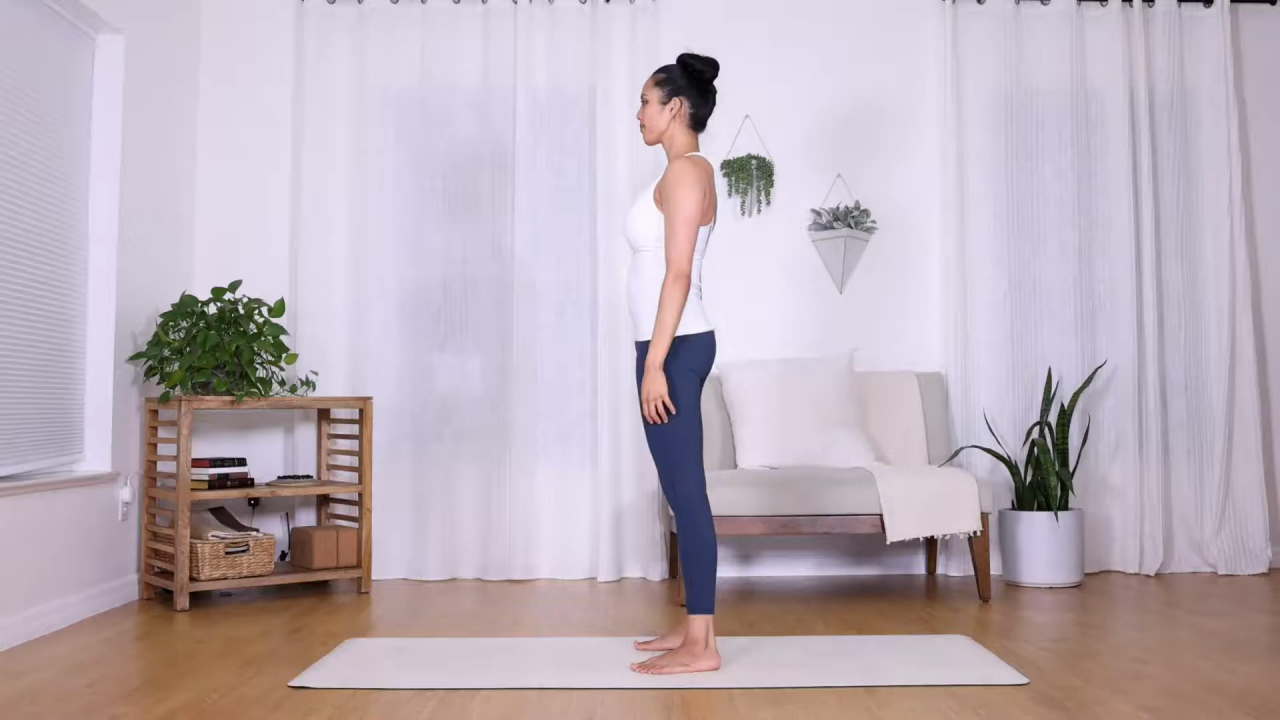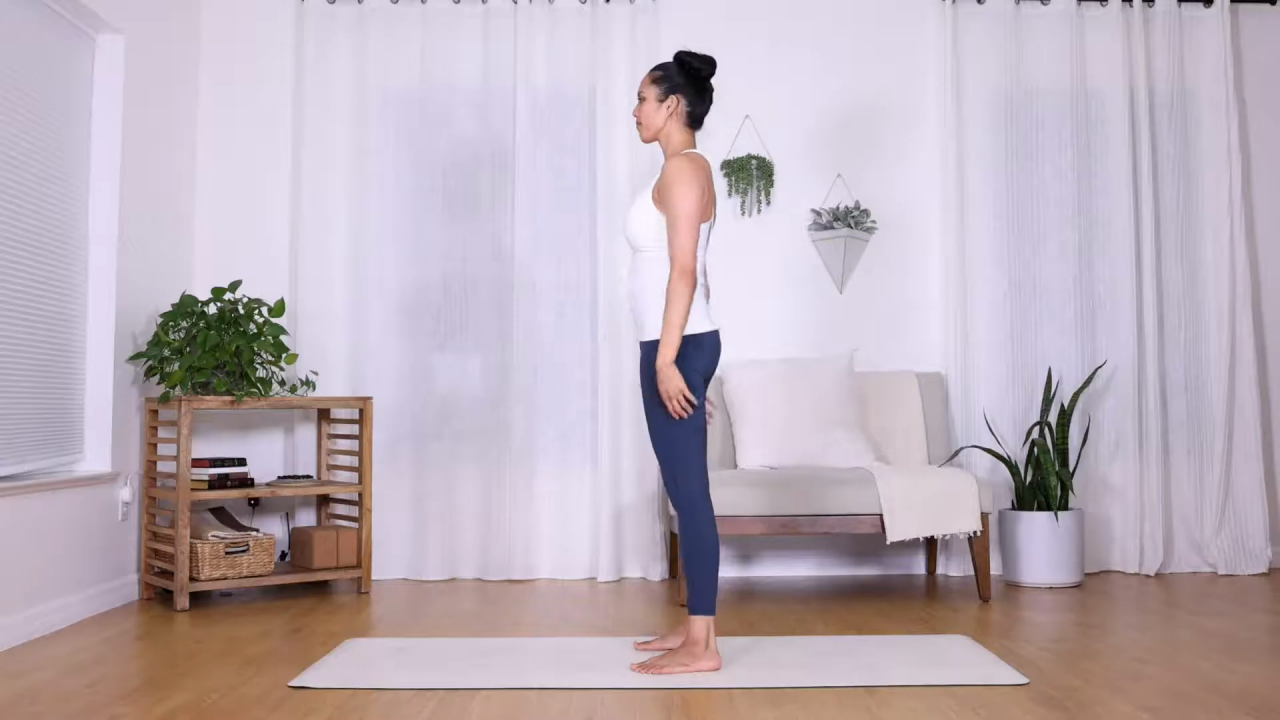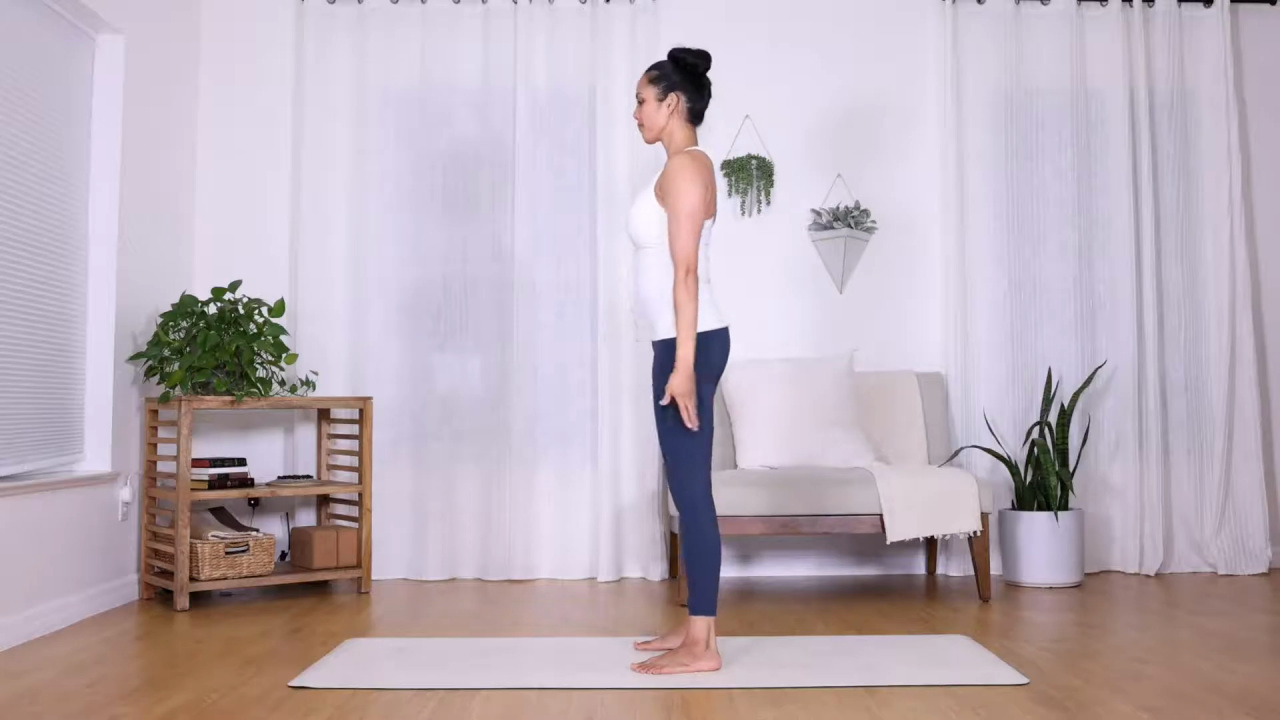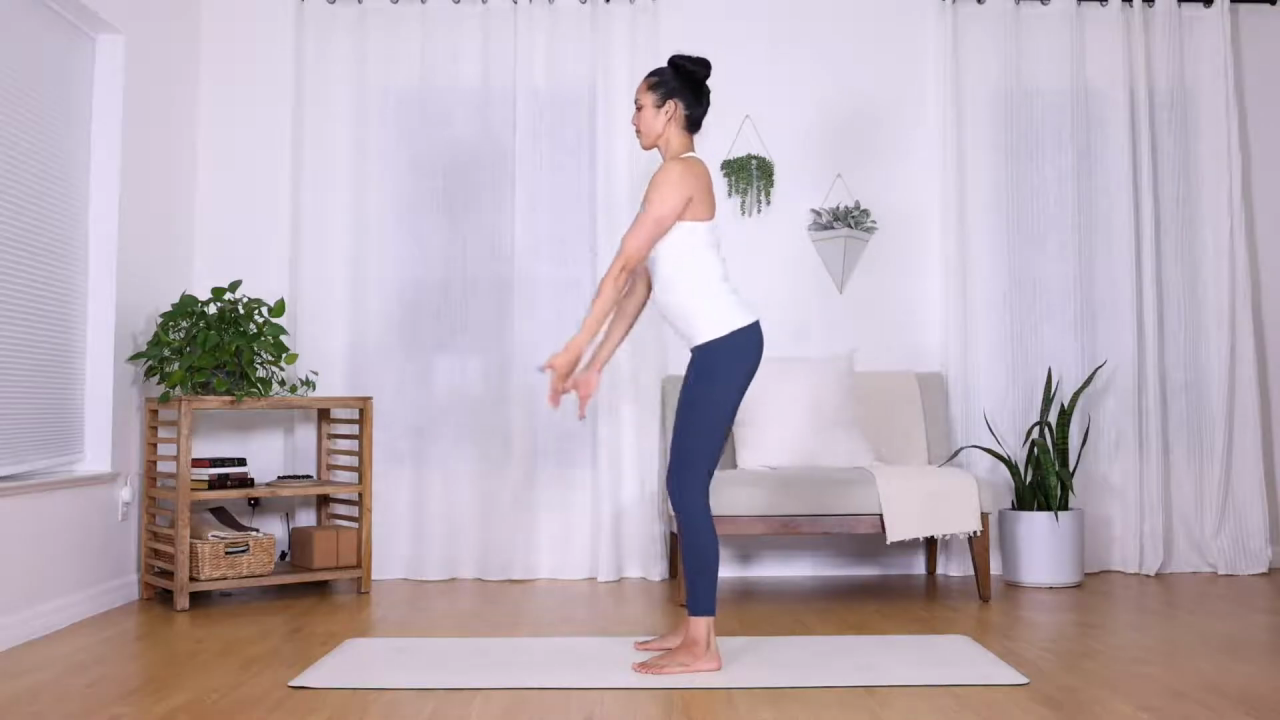
dt=0.5s
person 1, frame 1
left shoulder: (686, 170)
right shoulder: (682, 174)
left elbow: (678, 275)
left wrist: (654, 365)
left hip: (674, 348)
right hip: (672, 346)
left knee: (685, 492)
right knee: (681, 492)
left ankle: (700, 645)
right ankle: (693, 627)
person 1, frame 2
left shoulder: (682, 170)
right shoulder: (684, 171)
left elbow: (683, 272)
left wrist: (666, 359)
left hip: (677, 347)
right hip: (678, 345)
left knee: (689, 493)
right knee: (684, 492)
left ankle: (702, 646)
right ankle: (695, 626)
person 1, frame 3
left shoulder: (685, 165)
right shoulder: (682, 169)
left elbow: (686, 271)
left wrist: (684, 364)
left hip: (689, 343)
right hip: (682, 344)
left knee: (691, 491)
right knee: (685, 491)
left ankle: (701, 646)
right ankle: (695, 627)
person 1, frame 4
left shoulder: (677, 172)
right shoulder: (680, 175)
left elbow: (624, 267)
right elbow: (643, 283)
left wrist: (575, 346)
right wrist: (596, 361)
left hip: (724, 345)
right hip: (720, 345)
left knee: (687, 489)
right knee: (686, 488)
left ankle: (701, 646)
right ankle: (694, 629)
